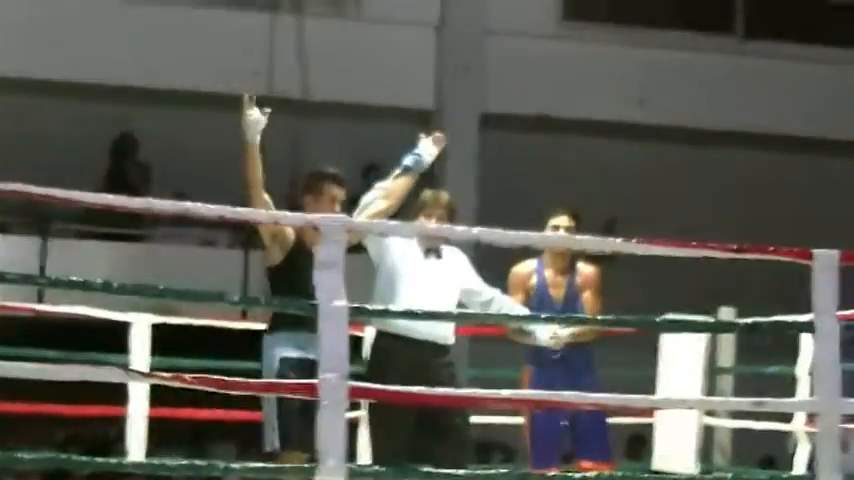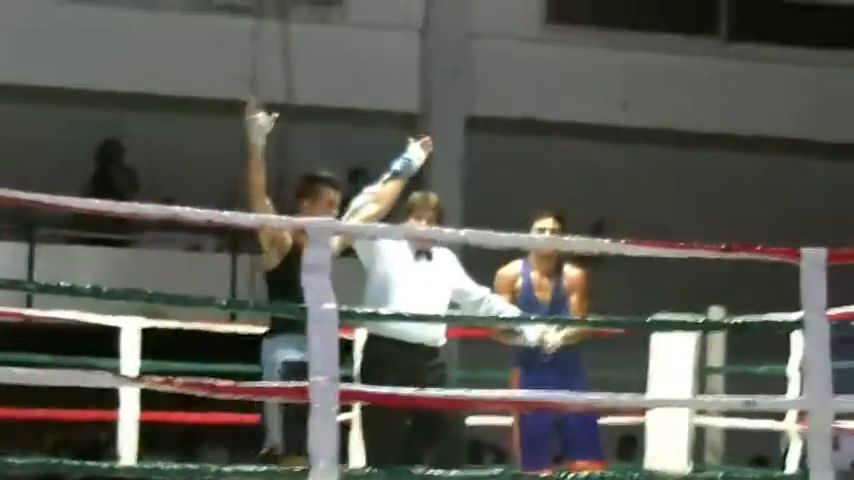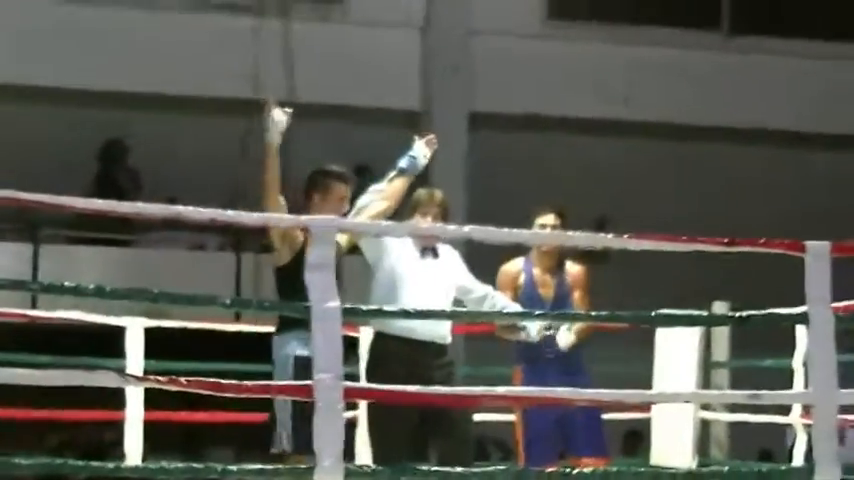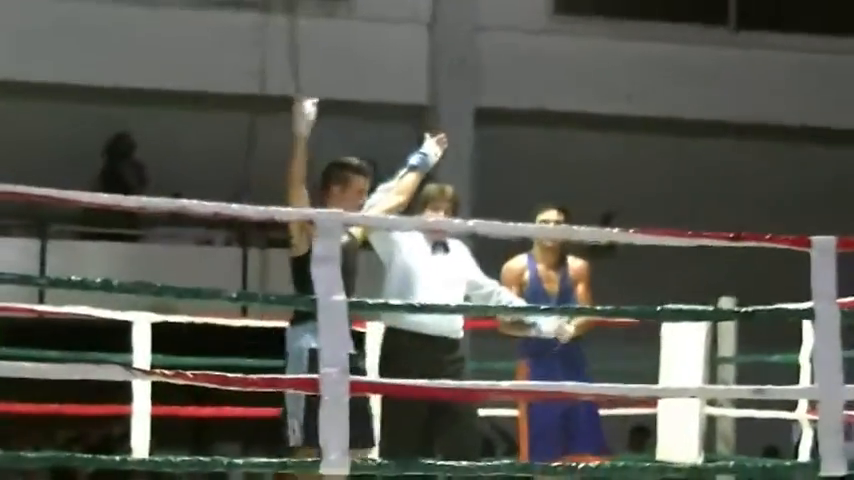
dt=0.1s
person 1, frame 1
right shoulder: (283, 239)
right elbow: (259, 195)
right wrist: (253, 140)
right hip: (288, 351)
left knee: (306, 452)
right knee: (293, 453)
person 1, frame 2
left shoulder: (329, 242)
right shoulder: (278, 242)
left elbow: (372, 207)
right elbow: (258, 198)
left wrist: (404, 168)
right wrist: (256, 144)
right hip: (285, 354)
left knee: (305, 455)
right knee: (290, 453)
person 1, frame 3
left shoulder: (338, 242)
right shoulder: (289, 238)
left elbow: (382, 204)
right elbow: (272, 196)
left wrist: (411, 165)
right wrist: (274, 142)
right hip: (295, 351)
right knee: (297, 452)
person 1, frame 4
left shoulder: (352, 235)
right shoulder: (306, 228)
left elbow: (394, 198)
right elbow: (295, 187)
left wrist: (422, 161)
right wrist: (302, 135)
left hip: (344, 345)
right hip: (310, 342)
left knee: (358, 446)
right knee: (309, 445)
person 2, frame 1
left shoulder: (456, 260)
right shoulder: (392, 243)
left elbow: (487, 297)
right elbow: (369, 210)
right wrist: (413, 164)
left hip: (437, 358)
right hip: (393, 352)
left knee: (454, 437)
right knee: (392, 446)
person 2, frame 2
left shoulder: (446, 260)
right shoulder: (383, 245)
left elbow: (479, 299)
right wrist: (403, 169)
left hip: (429, 360)
right hip: (388, 355)
left knee: (449, 437)
right knee: (386, 447)
person 2, frame 3
left shoulder: (450, 257)
right shoulder: (388, 244)
left elbow: (482, 296)
left hip: (436, 358)
right hip: (392, 354)
left knee: (456, 439)
right knee: (392, 449)
person 2, frame 4
left shoulder: (460, 253)
right shoulder: (399, 239)
left elbow: (491, 292)
left wrist: (540, 320)
left hip: (449, 353)
right hip: (407, 349)
left knee: (462, 440)
right knee: (401, 443)
person 3, frame 1
left shoulder: (588, 274)
right shoulder: (524, 273)
left elbow: (594, 325)
right elbow: (512, 325)
left wrist: (570, 334)
left hip: (579, 370)
right hip: (541, 370)
left knee: (595, 453)
right knee: (544, 457)
person 3, frame 2
left shoulder: (574, 276)
right shoulder: (510, 275)
left elbow: (581, 327)
left wrist: (562, 336)
left hip: (568, 372)
right hip: (530, 372)
left knee: (586, 454)
right knee: (534, 458)
person 3, frame 3
left shoulder: (575, 273)
right shoulder: (512, 272)
left elbow: (584, 322)
right elbow: (500, 325)
left wrist: (572, 333)
left hip: (570, 368)
right hip: (532, 369)
left knee: (589, 450)
right knee: (538, 455)
person 3, frame 4
left shoulder: (578, 268)
right shoulder: (516, 269)
left elbow: (587, 315)
right elbow: (505, 323)
left wrist: (574, 326)
left hip: (572, 362)
right hip: (536, 365)
left knee: (586, 446)
right knee: (542, 449)
